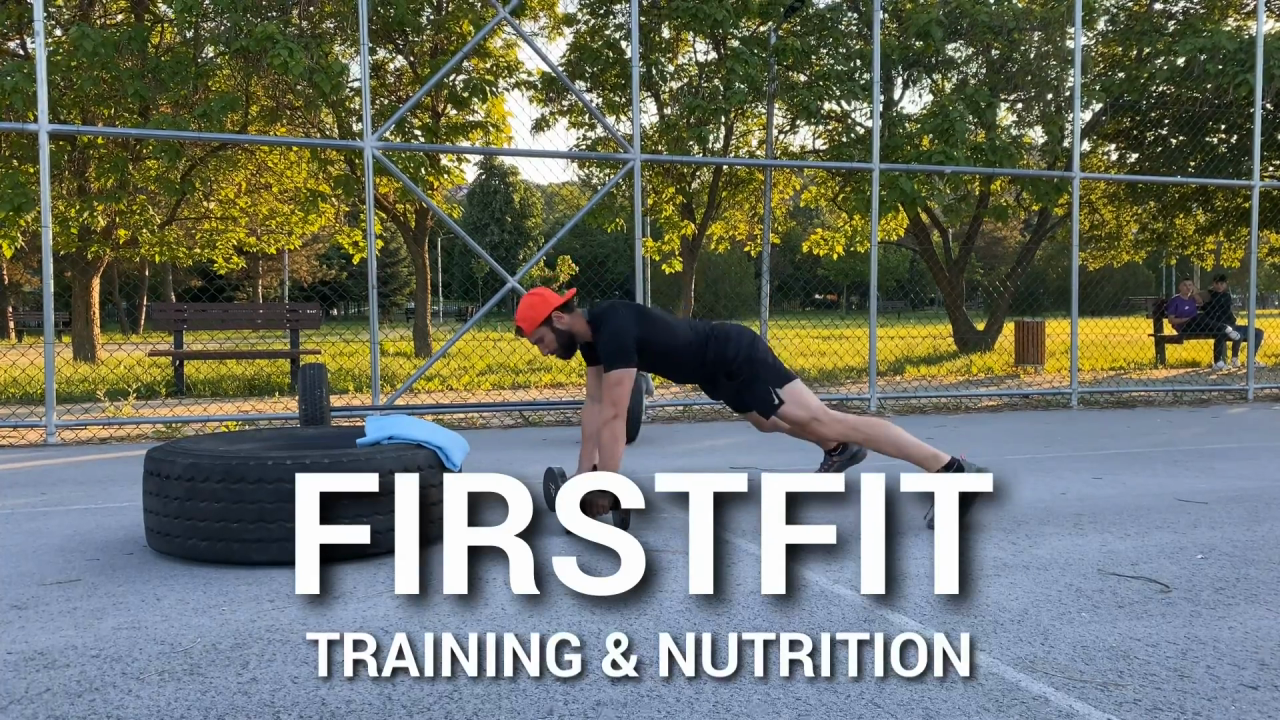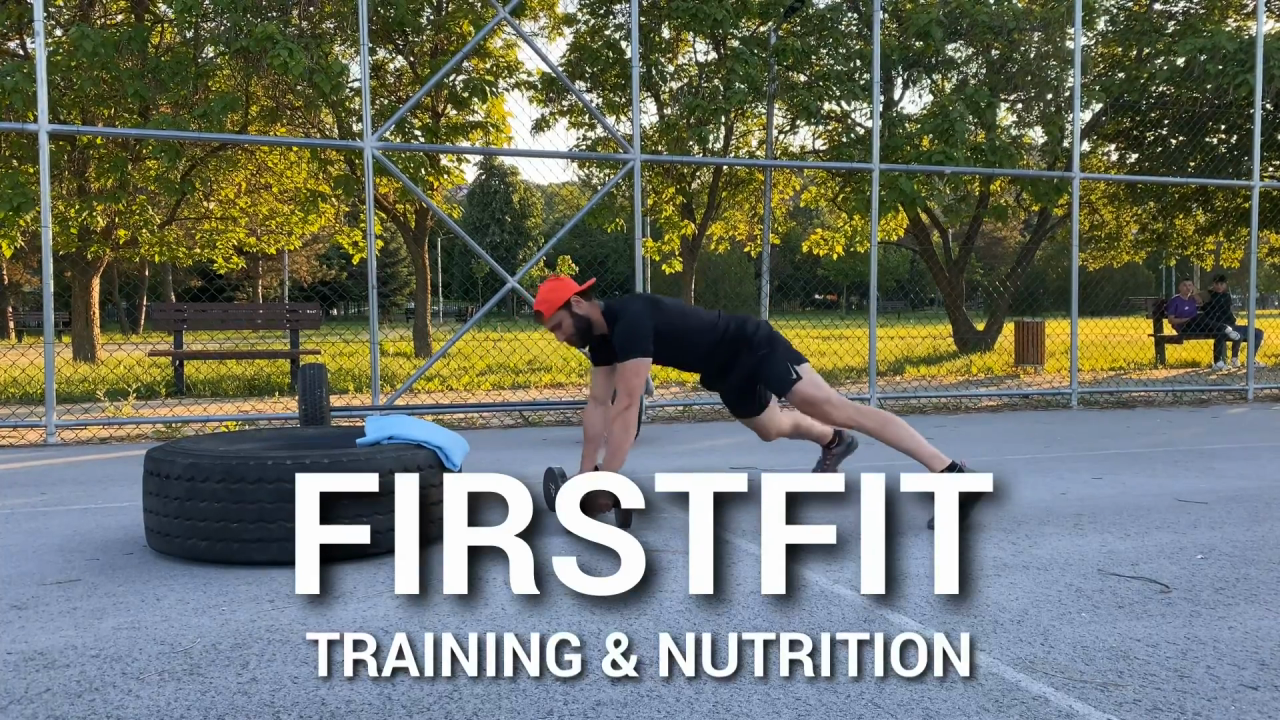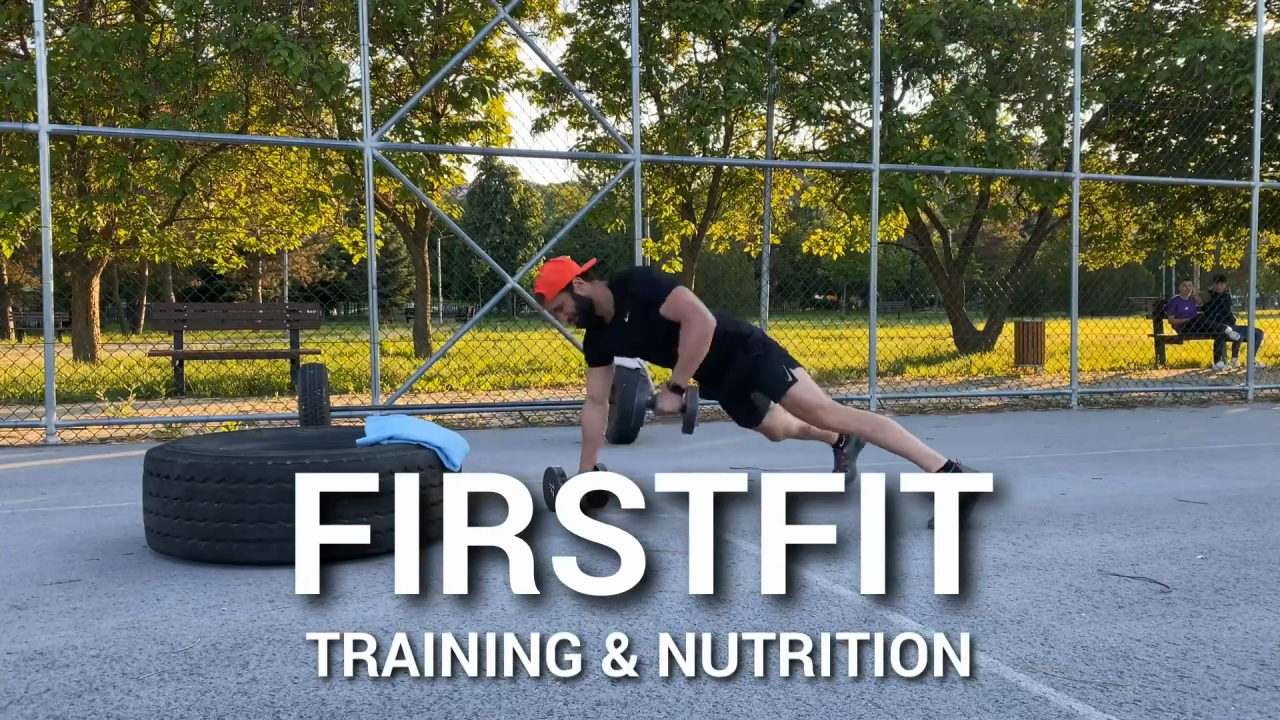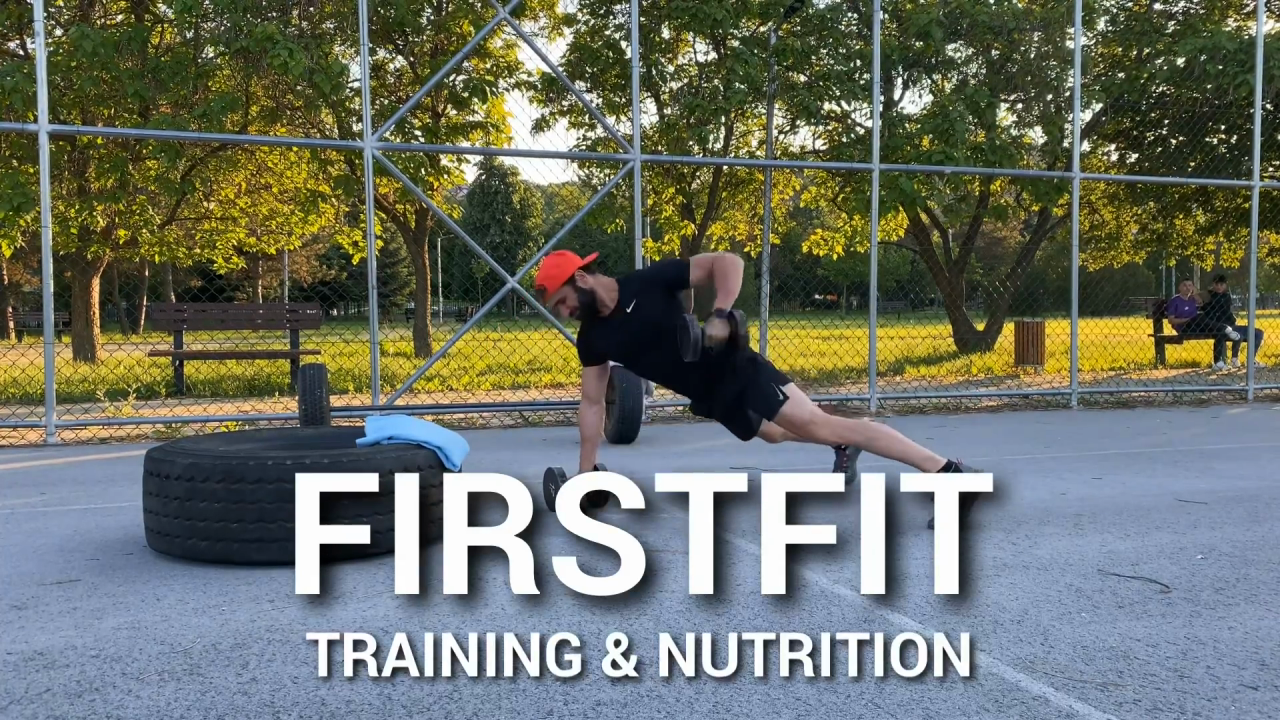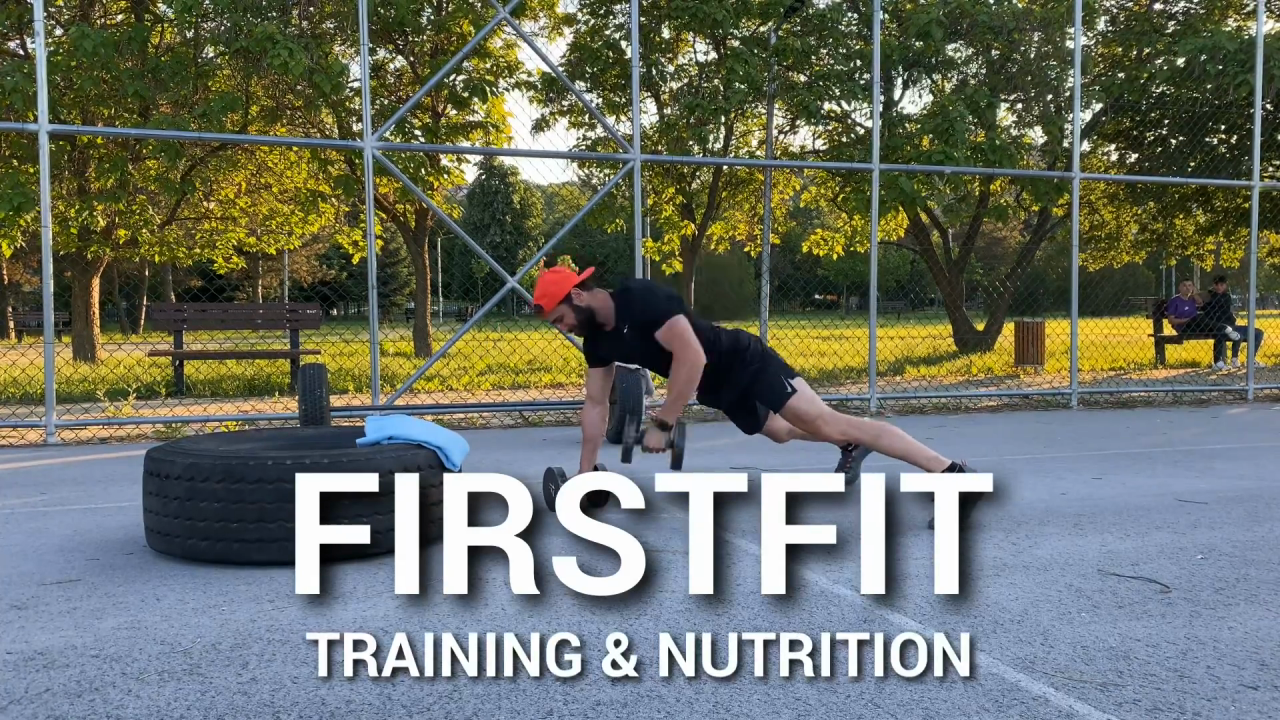
dt=0.3s
person 1, frame 1
left shoulder: (612, 328)
right shoulder: (592, 334)
left elbow: (615, 415)
right elbow: (595, 404)
left wrist: (608, 489)
right wrist: (584, 472)
left hip: (737, 357)
right hip: (721, 370)
left knee: (820, 420)
right knee: (768, 421)
left ankle: (953, 470)
right ankle: (840, 451)
person 1, frame 2
left shoulder: (628, 318)
right shoulder: (602, 335)
left elbow: (627, 406)
right elbow: (598, 404)
right wrist: (586, 473)
left hip: (752, 345)
right hip: (726, 368)
left knee: (832, 406)
right knee: (771, 427)
left ankle: (953, 475)
right ankle: (833, 441)
person 1, frame 3
left shoulder: (638, 283)
right shoulder: (598, 335)
left elbow: (702, 321)
right elbow: (596, 402)
left wrist: (676, 390)
right wrist: (586, 473)
left hip: (743, 350)
right hip: (723, 381)
left knee: (823, 411)
right knee: (779, 429)
left ankle: (950, 473)
right ankle: (842, 443)
person 1, frame 4
left shoulder: (650, 280)
right shoulder: (592, 336)
left elbow: (729, 261)
right elbow: (592, 403)
left wrist: (721, 316)
right wrist: (585, 474)
left hip: (736, 370)
right hip: (711, 396)
left knee: (819, 425)
right knee: (775, 434)
left ankle: (950, 473)
right ankle: (845, 450)
person 1, frame 5
left shoulder: (641, 298)
right shoulder: (596, 338)
left elbow: (692, 359)
right elbow: (596, 404)
left wrist: (662, 425)
right wrist: (585, 473)
left hip: (745, 362)
right hip: (723, 389)
left knee: (825, 423)
right knee: (779, 431)
left ankle: (954, 476)
right ankle: (851, 449)
